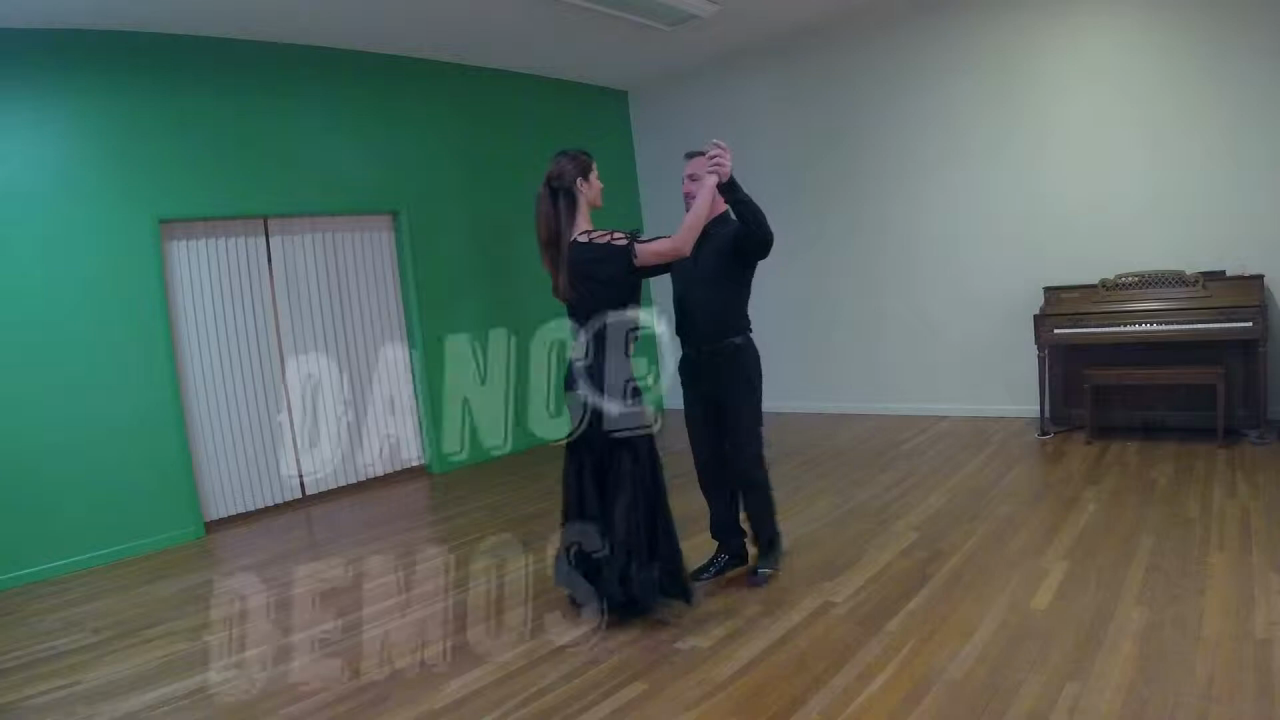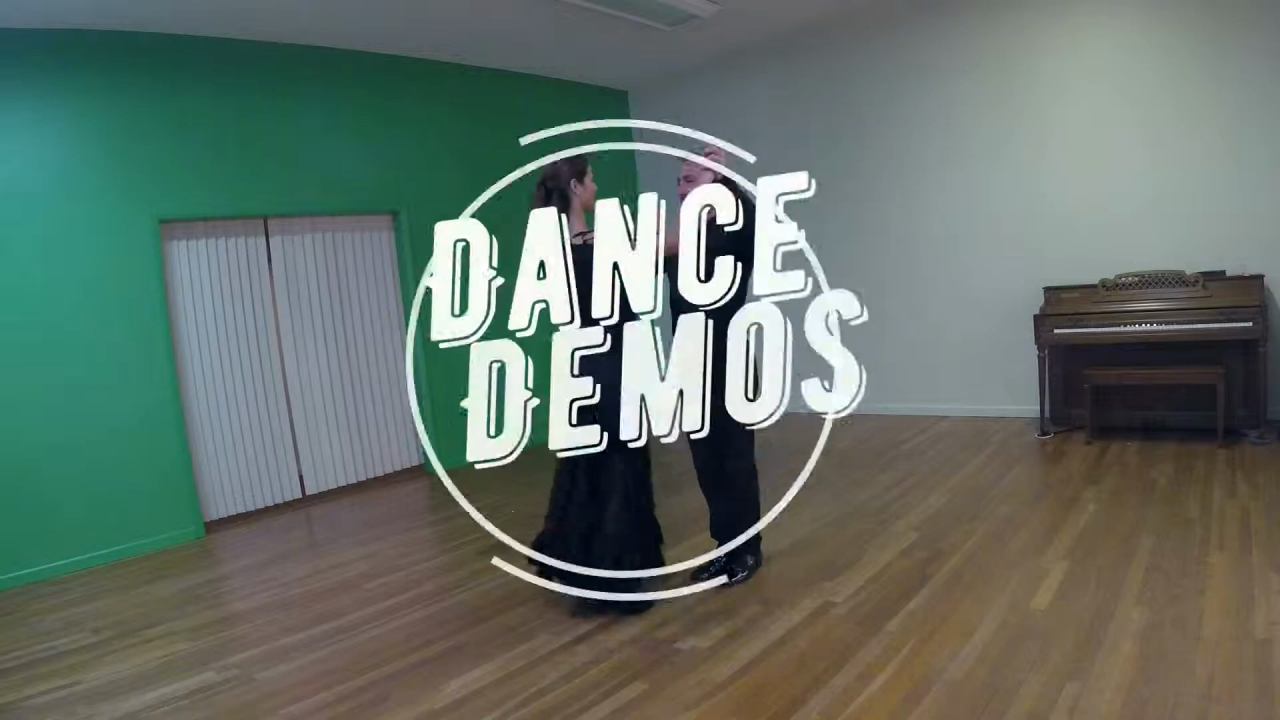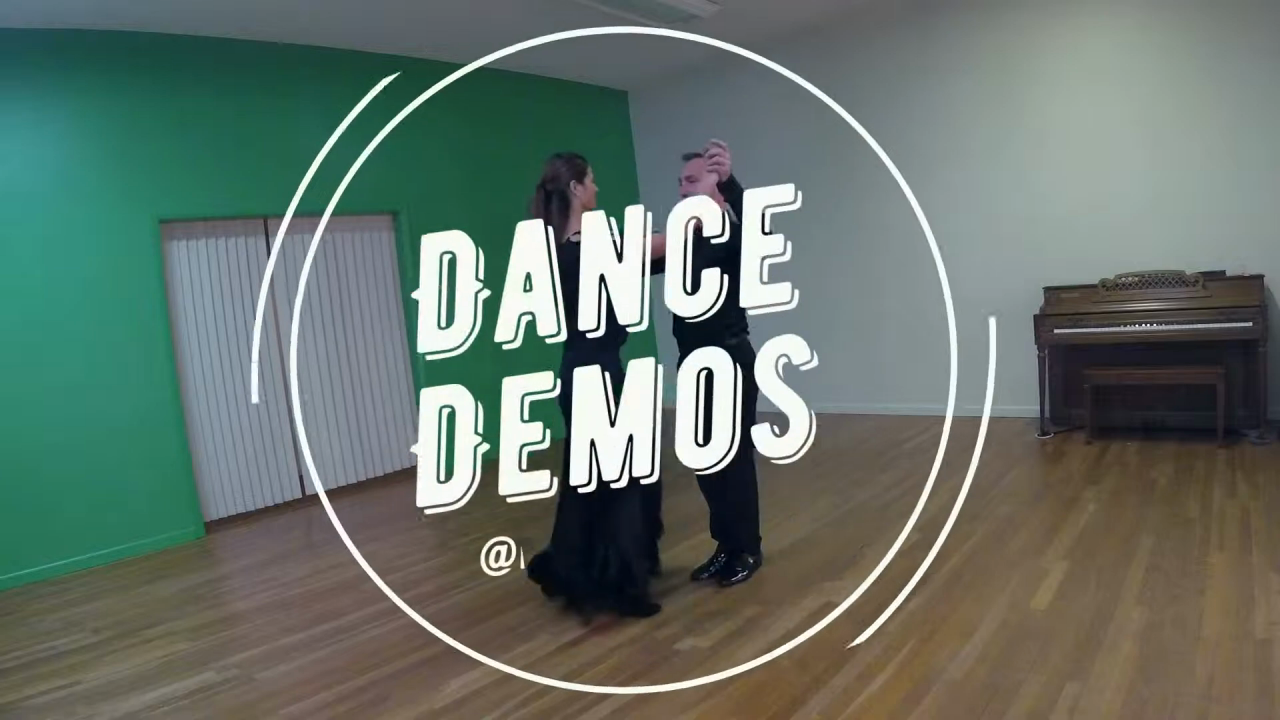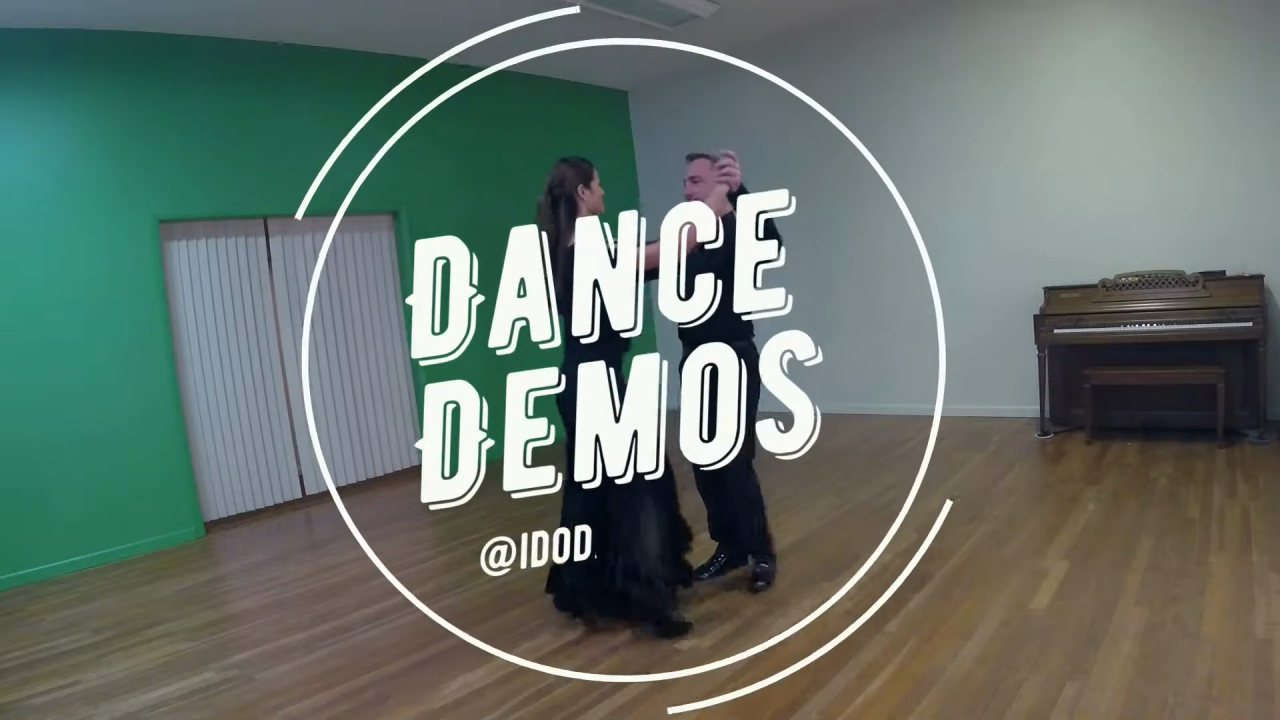
dt=0.2s
person 1, frame 1
left shoulder: (567, 248)
right shoulder: (602, 247)
left elbow: (639, 256)
right elbow: (681, 245)
right wrist: (708, 186)
left hip: (582, 374)
right hip: (608, 375)
left knee: (593, 480)
right knee: (626, 480)
left ankle: (593, 579)
right ankle: (624, 587)
person 1, frame 2
left shoulder: (562, 249)
right shoulder: (591, 248)
left hip: (578, 373)
right hip: (604, 376)
left knee: (585, 472)
right knee: (620, 479)
left ankle: (583, 576)
right ankle: (614, 586)
person 1, frame 3
left shoulder: (555, 248)
right shoulder: (588, 248)
left hip: (574, 371)
right hip: (598, 373)
left knee: (590, 479)
right knee: (626, 479)
left ankle: (581, 581)
right ankle: (623, 587)
person 1, frame 4
left shoulder: (564, 253)
left elbow: (633, 264)
right elbow: (680, 244)
right wrist: (721, 194)
left hip: (575, 381)
left knee: (592, 487)
right knee: (641, 483)
left ankle: (588, 591)
right ankle: (647, 597)
person 2, frame 1
left shoulder: (737, 235)
left elbow: (763, 236)
left wrist: (729, 183)
left hip: (734, 360)
right hip: (694, 363)
left knee: (745, 459)
right knee: (708, 462)
left ankle: (767, 547)
right ankle: (730, 546)
person 2, frame 2
left shoulder: (731, 237)
right shoulder: (679, 242)
left elbow: (756, 232)
left wrist: (726, 181)
left hip: (728, 362)
left knee: (736, 461)
right knee: (707, 463)
left ankle: (748, 549)
right ankle: (727, 546)
person 2, frame 3
left shoulder: (736, 236)
right shoulder: (683, 241)
left wrist: (730, 181)
left hip: (731, 361)
left knee: (736, 460)
left ankle: (748, 550)
right ankle: (727, 546)
person 2, frame 4
left shoulder: (738, 237)
left elbow: (770, 238)
left wrist: (739, 190)
left hip: (733, 363)
left knee: (734, 462)
right knee: (705, 463)
left ankle: (762, 552)
right ankle: (729, 547)
